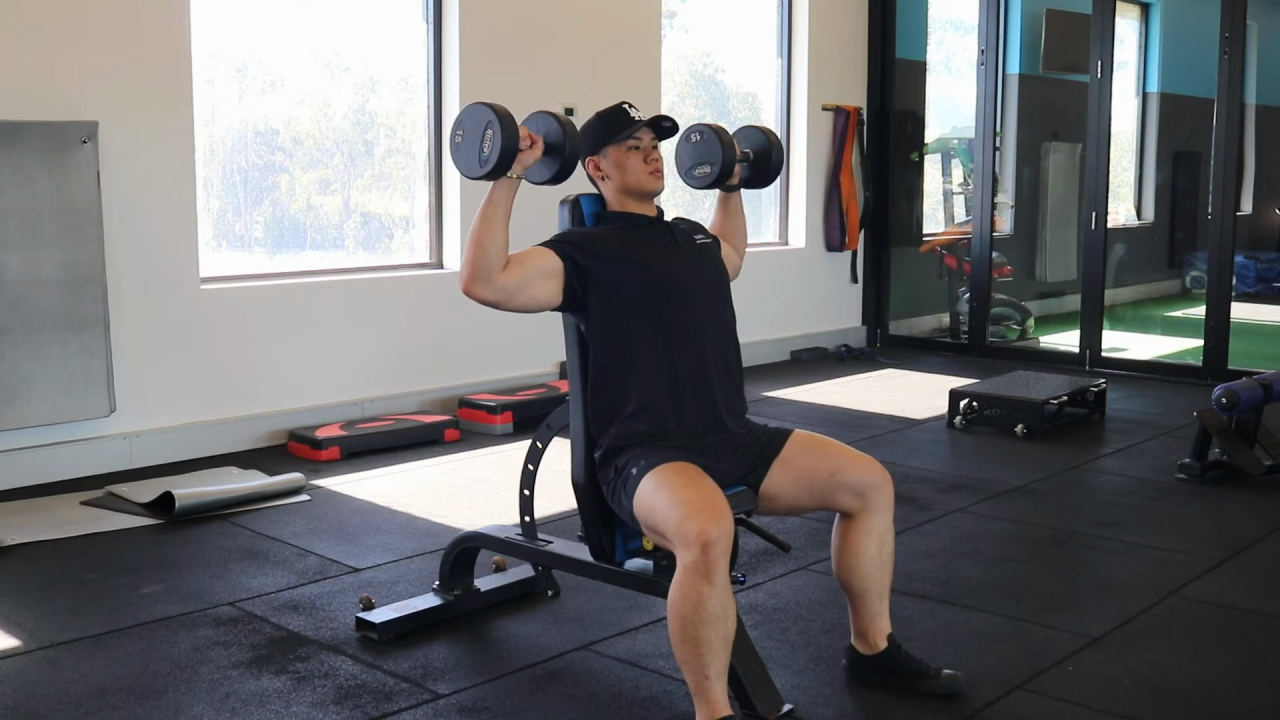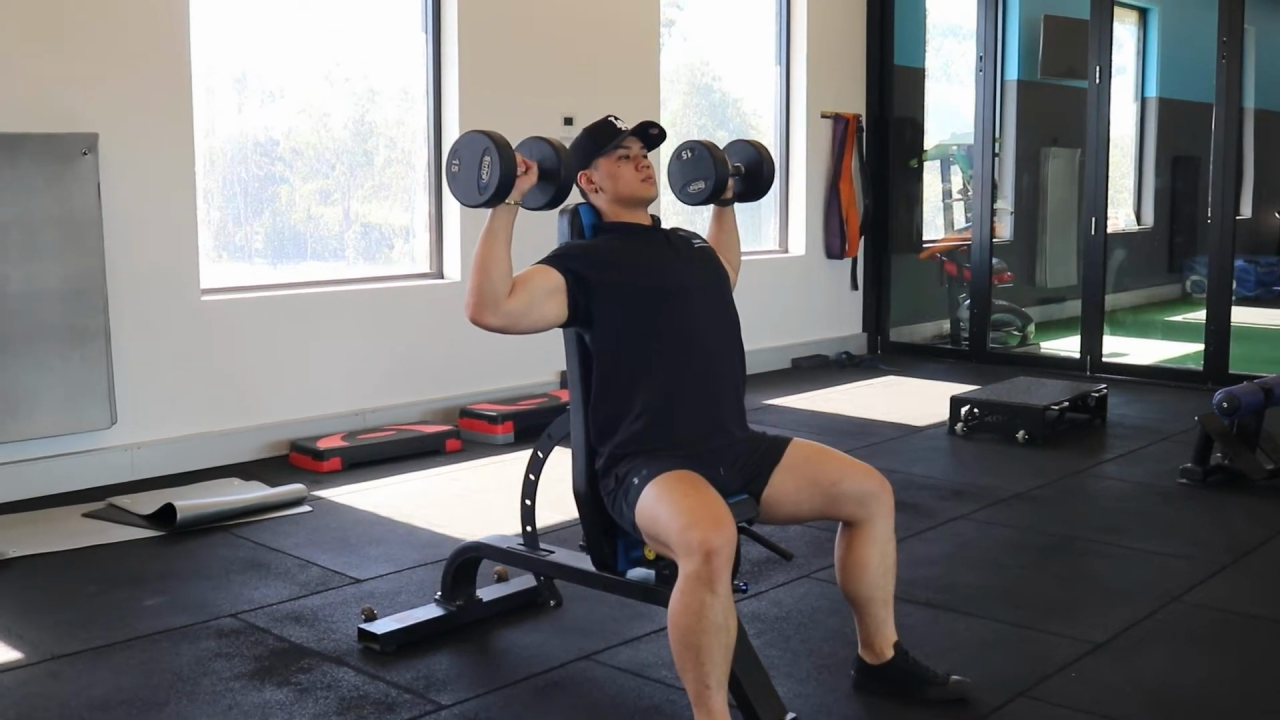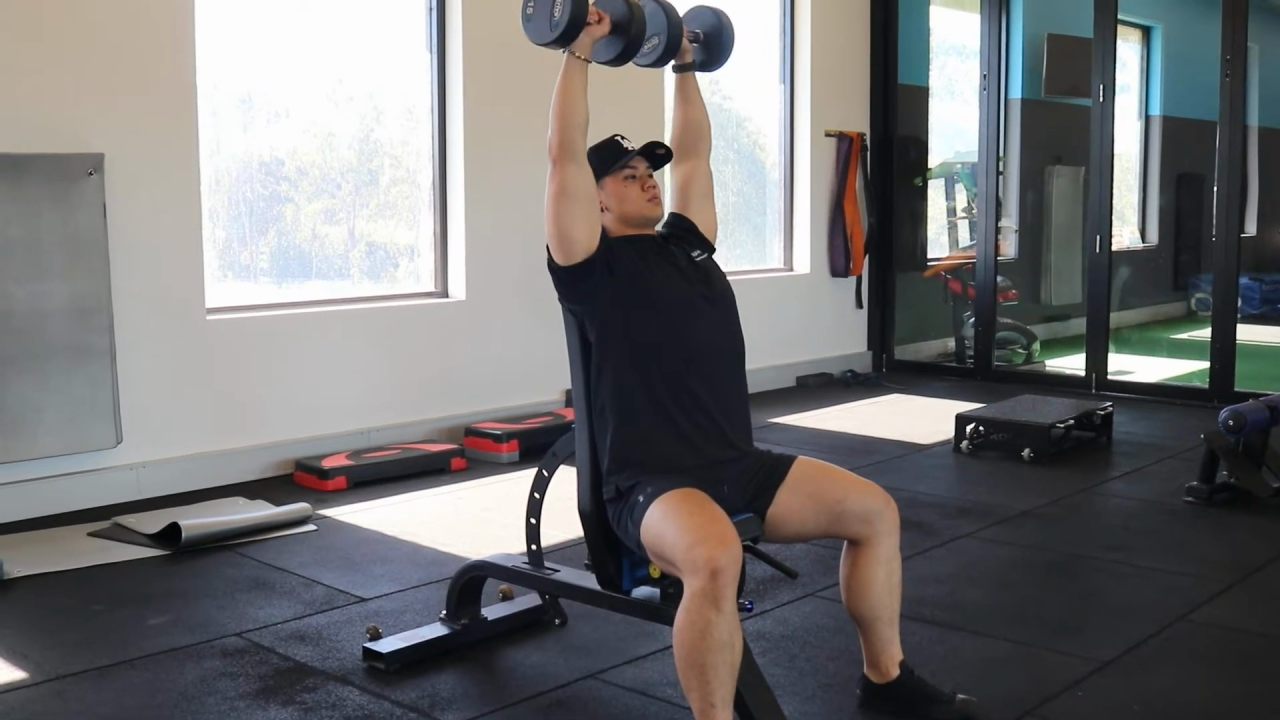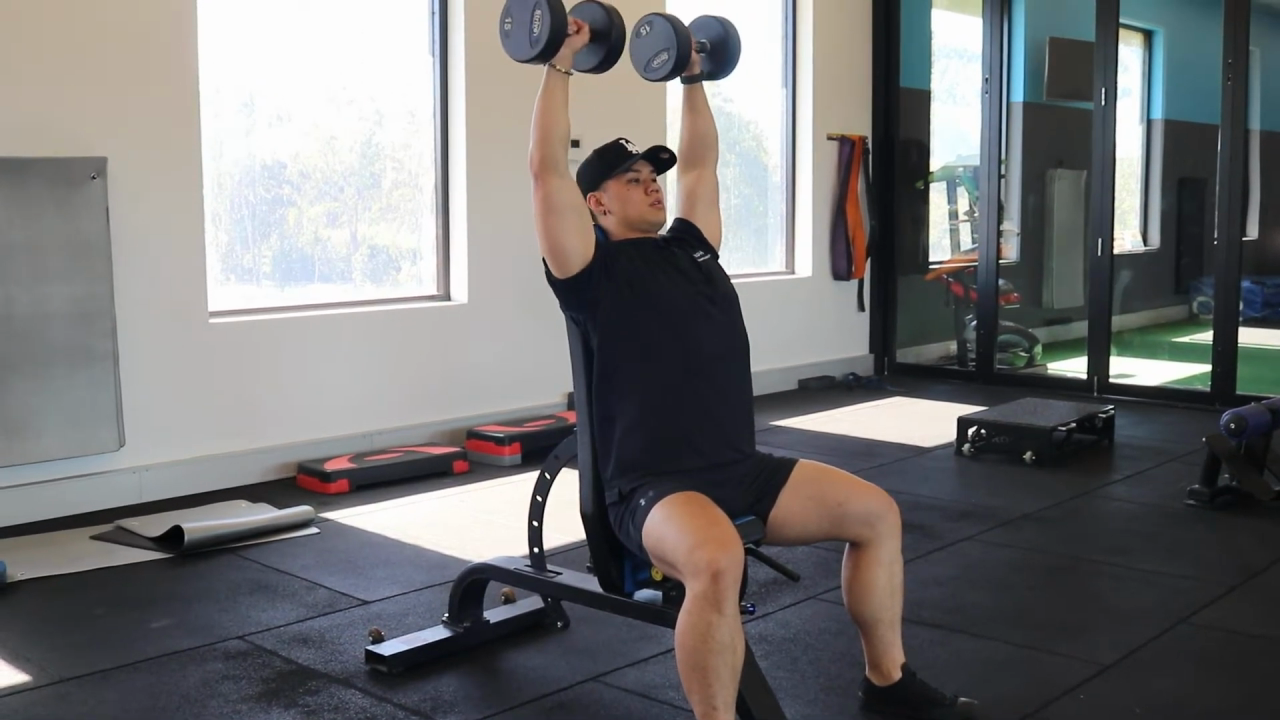
dt=1s
person 1, frame 1
left shoulder: (690, 234)
right shoulder: (587, 250)
left elbow: (732, 259)
right elbow: (483, 280)
left wrist: (731, 186)
right wrist: (508, 177)
left hip: (733, 437)
right hip: (648, 454)
left knee: (870, 483)
right knee: (708, 534)
left ankle: (873, 646)
person 1, frame 2
left shoulder: (685, 244)
right shoulder: (587, 262)
left elbow: (725, 273)
right elbow: (490, 309)
left wrist: (724, 200)
right wrist: (506, 204)
left hip: (735, 446)
right hip: (649, 464)
left knee: (869, 493)
right knee: (709, 544)
left ankle: (880, 657)
person 1, frame 3
left shoulder: (685, 244)
right shoulder: (595, 265)
left elbow: (693, 151)
right elbow: (565, 156)
left wrist: (684, 67)
right wrist: (580, 51)
left hip: (738, 464)
right hip: (654, 482)
left knee: (874, 510)
right knee: (715, 561)
person 1, frame 4
left shoulder: (690, 247)
right shoulder: (596, 270)
left elbow: (701, 162)
right elbow: (547, 171)
left wrist: (691, 78)
right wrist: (560, 63)
left hip: (741, 468)
right hip: (657, 485)
left knee: (877, 513)
right knee: (717, 564)
